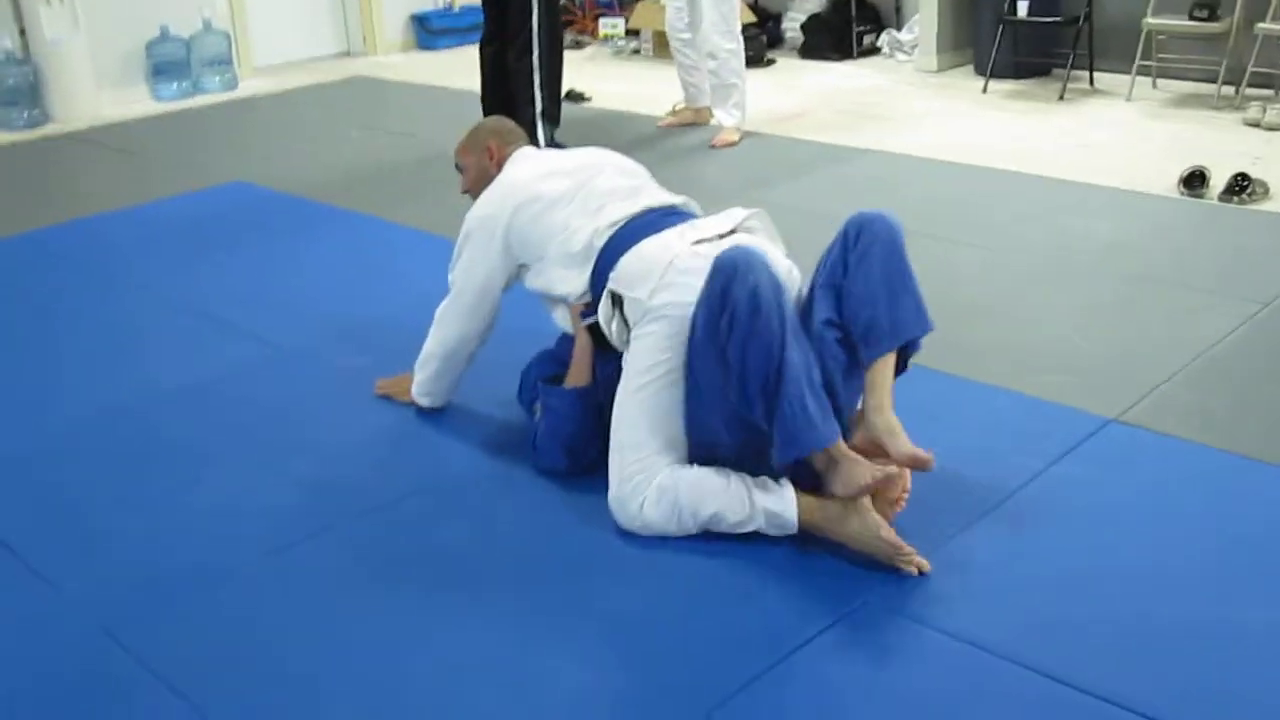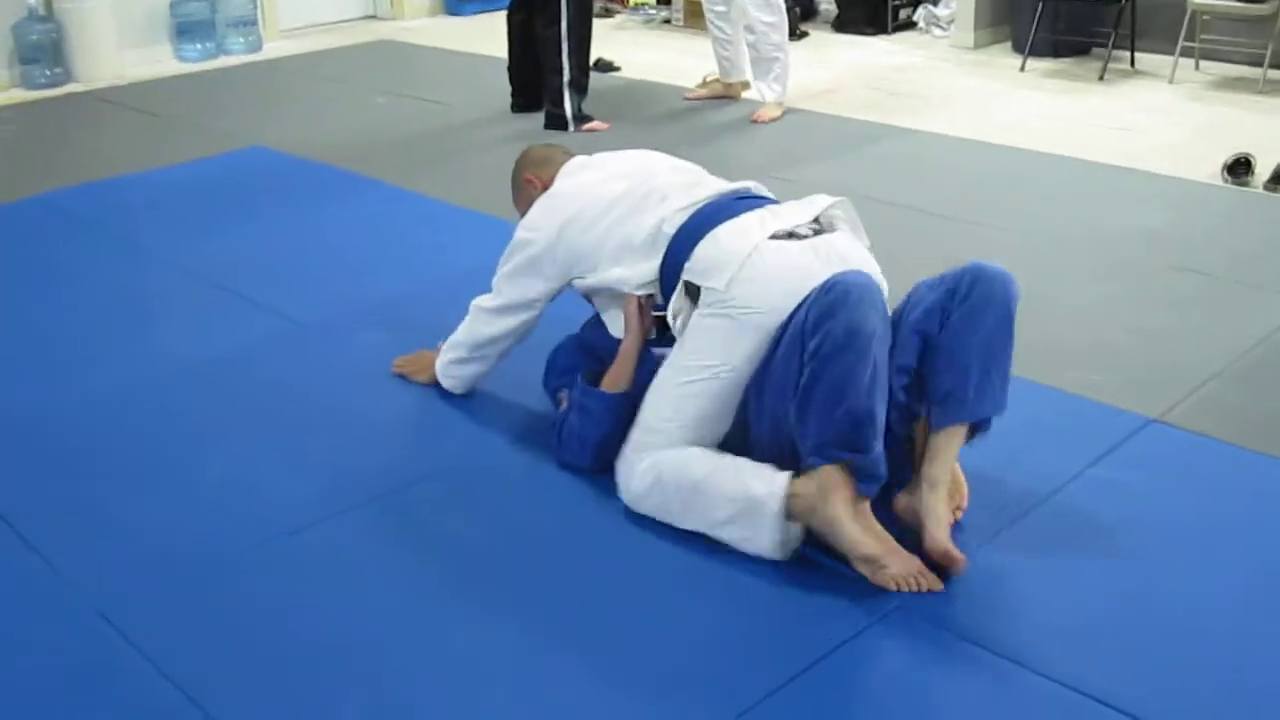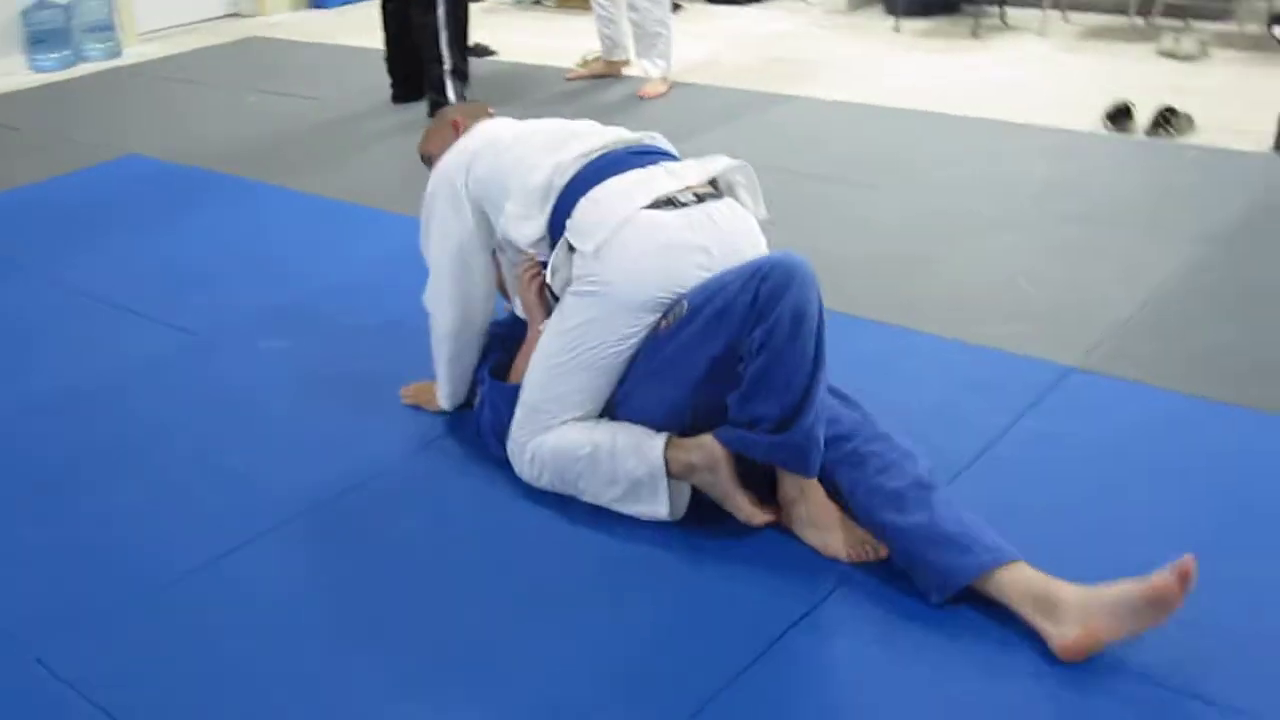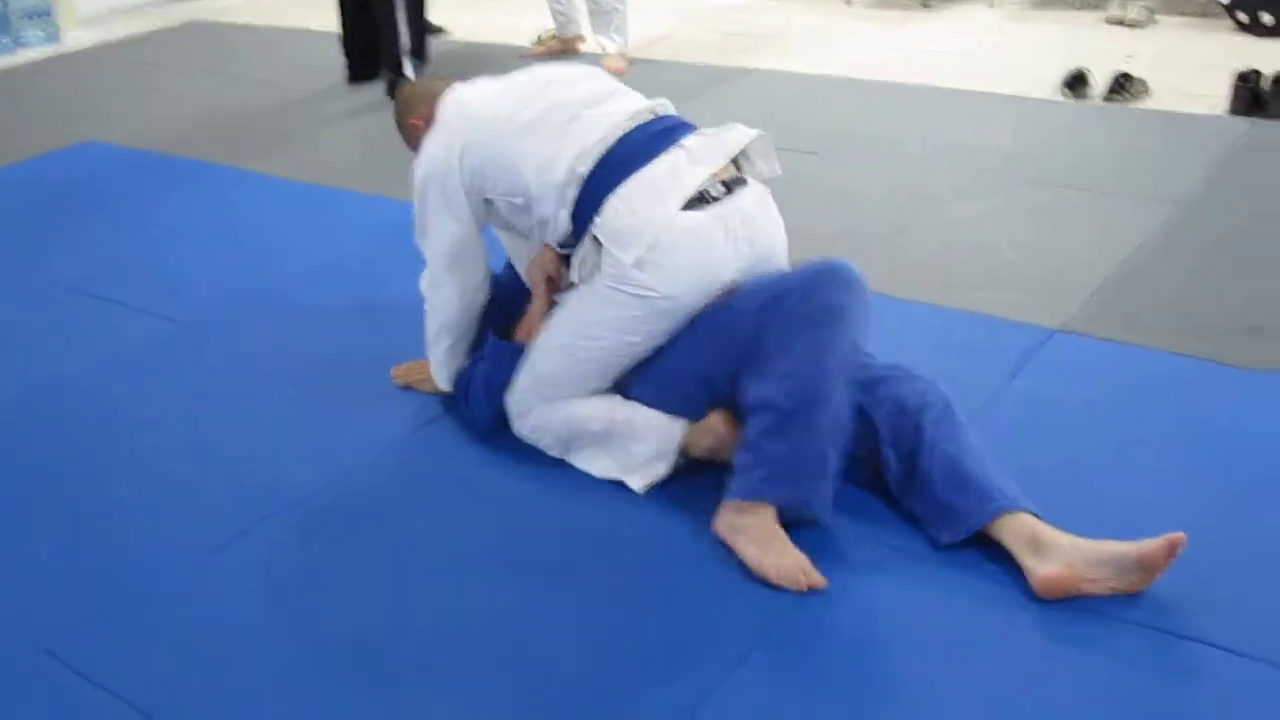
dt=0.7s
person 1, frame 1
right shoulder: (566, 366)
right elbow: (561, 456)
right wrist: (582, 337)
right hip: (734, 439)
left knee: (871, 231)
right knee: (738, 266)
left ankle: (876, 430)
person 1, frame 2
right shoulder: (596, 347)
right elbow: (584, 449)
right wrist: (634, 335)
left hip: (854, 403)
right hip: (768, 422)
left knee: (985, 287)
right knee: (849, 293)
left ankle: (929, 497)
person 1, frame 3
right shoulder: (507, 339)
right elbow: (506, 432)
right wrist: (536, 317)
left hip: (733, 400)
right hip: (648, 403)
left knee: (863, 450)
right knee: (782, 280)
left ankle: (1051, 603)
right ankle: (797, 494)
person 1, frame 4
right shoulder: (514, 301)
right elbow: (485, 406)
right wrist: (541, 300)
left hip: (727, 376)
right hip: (649, 381)
left knee: (900, 397)
right knee: (830, 288)
left ankle: (1043, 547)
right ankle: (752, 509)
person 2, frame 1
left shoulder: (494, 208)
right shoulder: (599, 157)
left elbow: (462, 318)
left wrist: (423, 388)
left hip: (672, 289)
right hip: (749, 250)
left knee: (639, 499)
left ankle: (826, 512)
right ankle: (863, 432)
person 2, frame 2
left shoulder: (549, 214)
right shoulder: (645, 162)
left elbow: (498, 314)
left wrist: (446, 367)
left hip: (752, 282)
right hip: (840, 249)
left knee: (647, 474)
left ankle: (807, 496)
person 2, frame 3
left shoulder: (457, 165)
right shoulder: (555, 134)
left elbow: (457, 302)
left wrist: (451, 392)
left hip: (629, 246)
left knee: (536, 447)
left ankle: (687, 460)
person 2, frame 4
left shoulder: (442, 150)
right shoulder: (556, 75)
left elbow: (455, 284)
left wrist: (446, 372)
left hip: (664, 245)
left knee: (537, 411)
